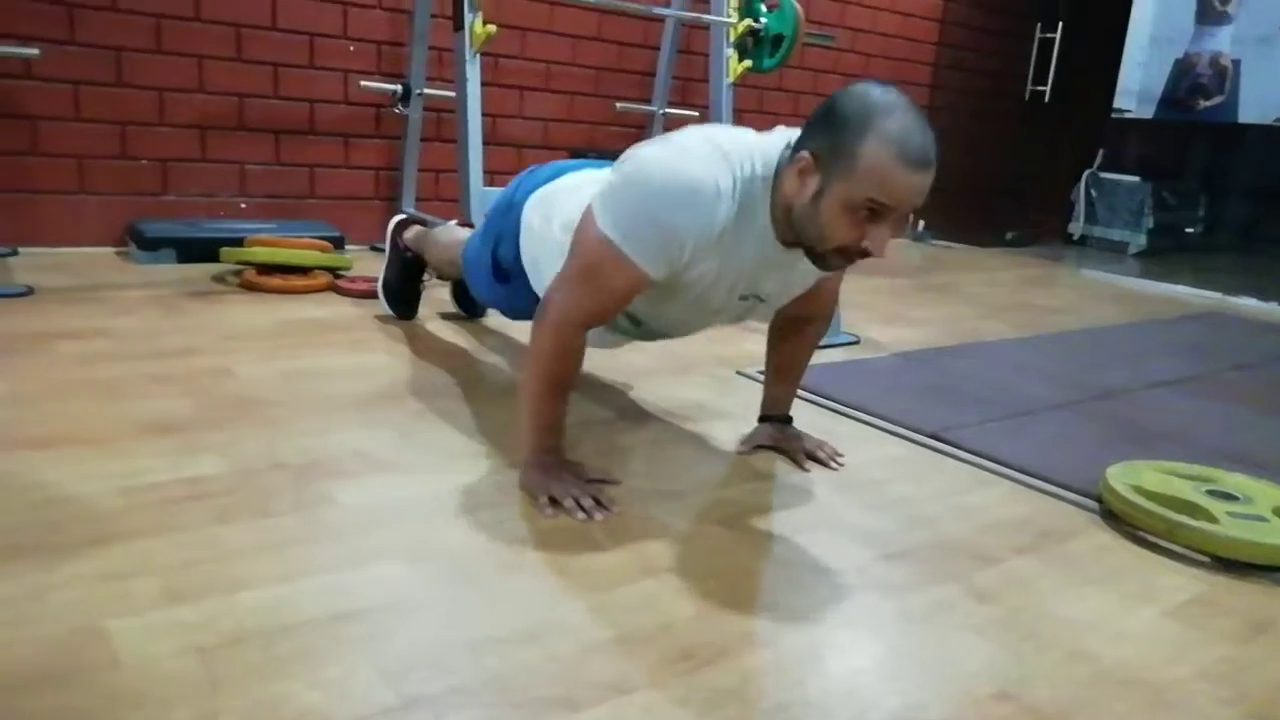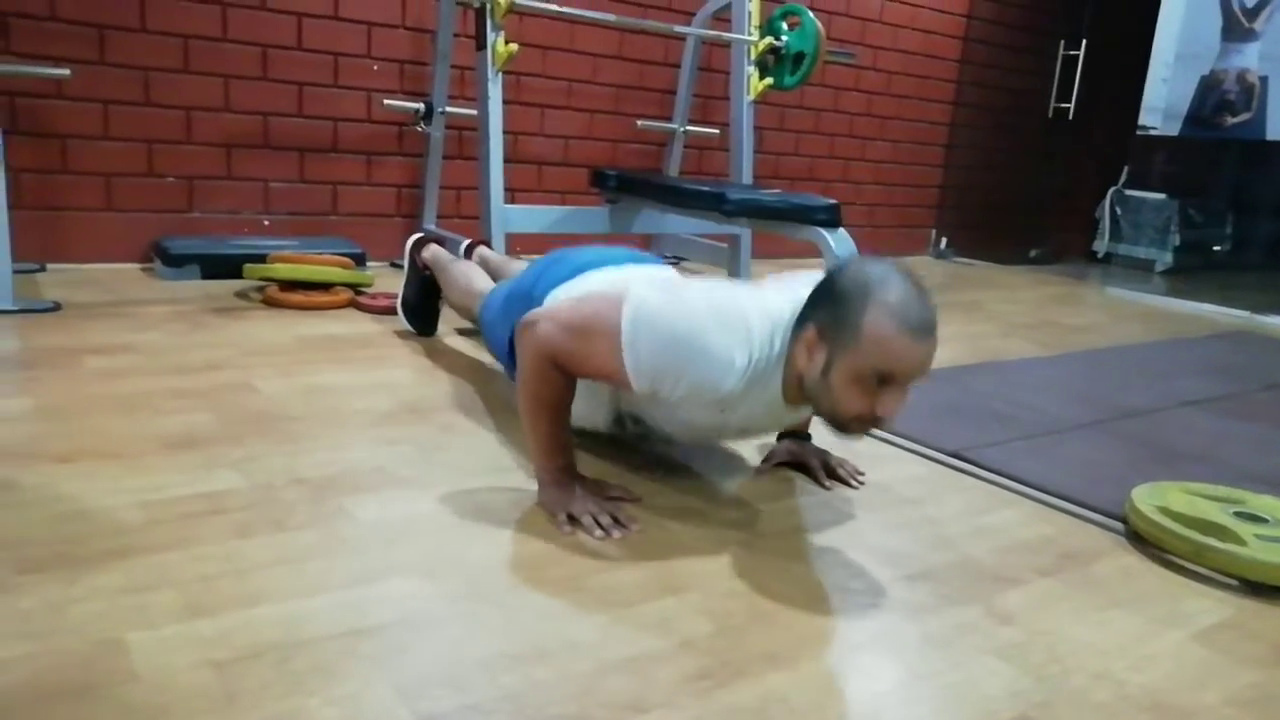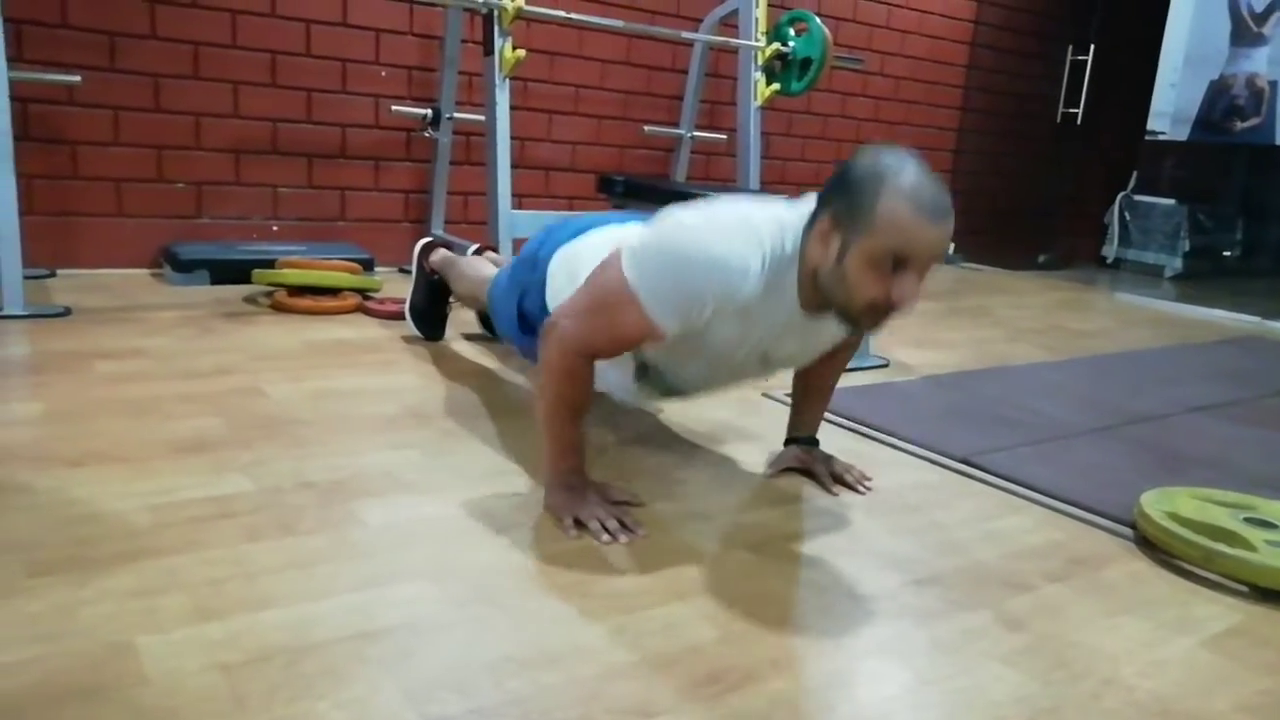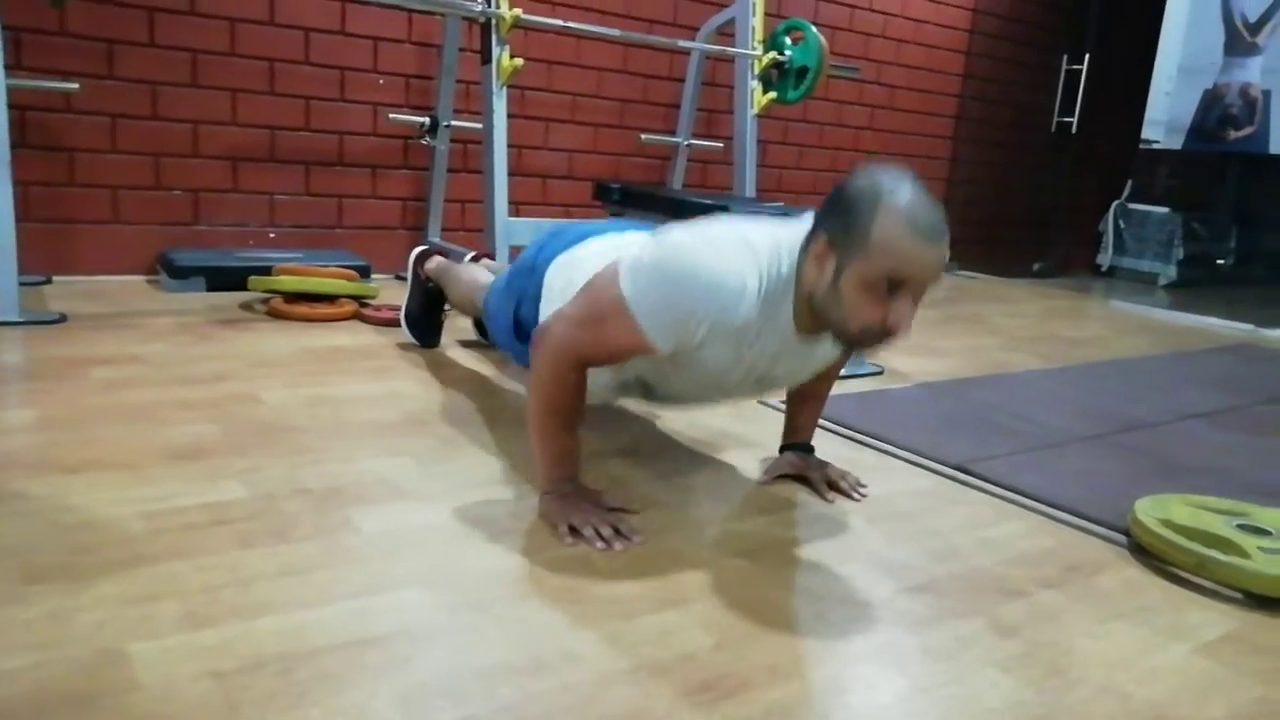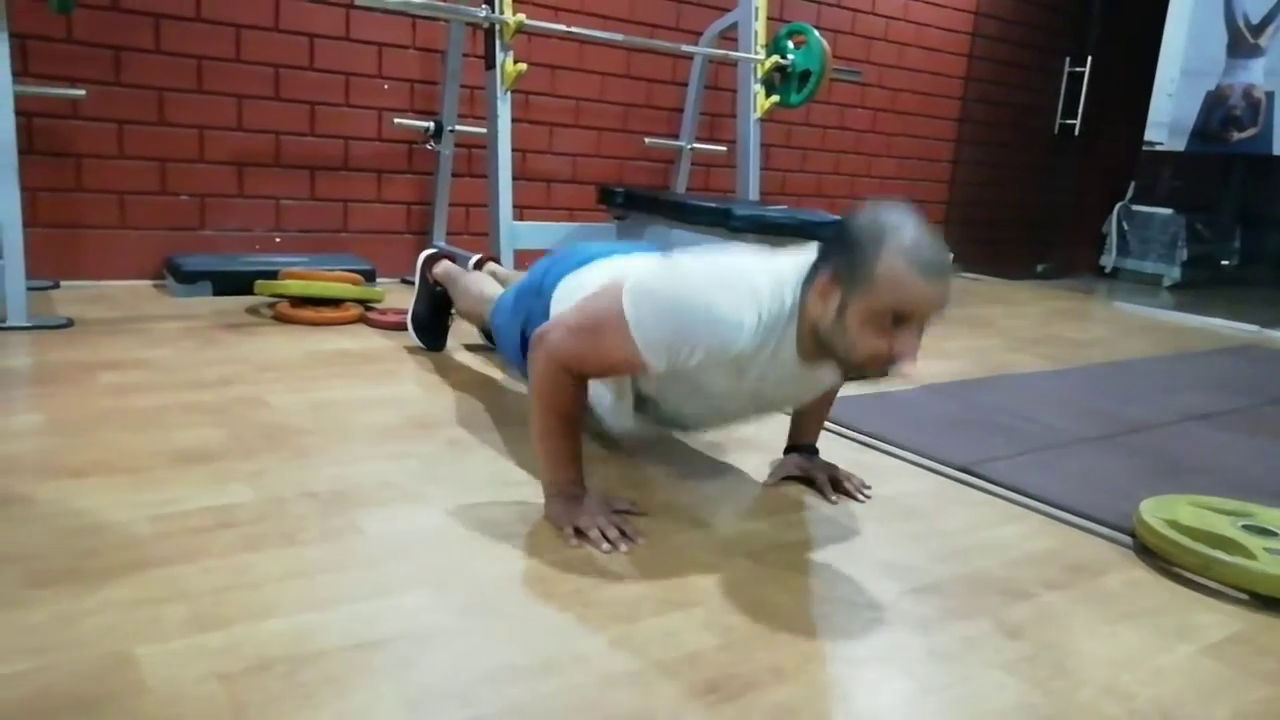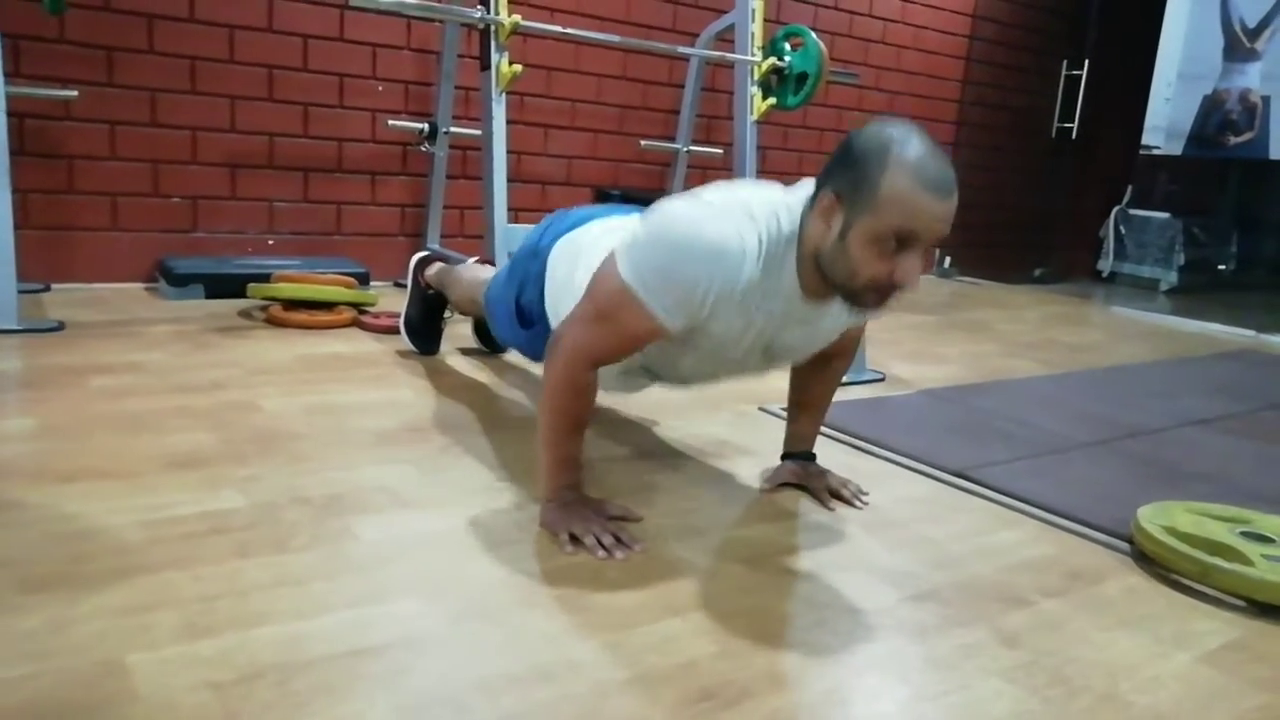
dt=0.5s
person 1, frame 1
left shoulder: (835, 205)
right shoulder: (685, 190)
left elbow: (804, 314)
right elbow: (564, 317)
left wrist: (776, 418)
right wrist: (540, 459)
left hip: (616, 212)
right hip: (542, 216)
right knee: (473, 266)
left ankle: (459, 234)
right ankle: (411, 239)
person 1, frame 2
left shoulder: (837, 323)
right shoulder: (717, 353)
right elbow: (540, 335)
left wrist: (793, 434)
right wrist: (556, 479)
left hip: (641, 280)
right hip: (558, 304)
right knee: (491, 304)
left ankle: (478, 252)
right ankle: (432, 256)
person 1, frame 3
left shoulder: (855, 270)
right shoulder: (720, 261)
left elbow: (833, 341)
right elbow: (566, 338)
left wrist: (802, 440)
right wrist: (564, 482)
left hip: (642, 252)
right hip: (568, 265)
right knee: (497, 297)
left ankle: (485, 258)
right ankle: (439, 261)
person 1, frame 4
left shoulder: (852, 294)
right shoulder: (717, 285)
left elbow: (824, 352)
right elbow: (559, 343)
left wrist: (797, 446)
right wrist: (558, 488)
left hip: (636, 261)
right hip: (564, 274)
right knee: (493, 301)
left ankle: (483, 262)
right ankle: (436, 269)
person 1, frame 5
left shoulder: (846, 307)
right shoulder: (722, 315)
right elbow: (554, 347)
left wrist: (802, 448)
right wrist: (564, 493)
left hip: (648, 278)
right hip: (571, 288)
right knee: (501, 313)
left ankle: (491, 270)
right ankle: (442, 271)
person 1, frame 6
left shoulder: (858, 264)
right shoulder: (715, 248)
left elbow: (833, 339)
right elbow: (573, 350)
left wrist: (801, 454)
right wrist: (561, 493)
left hip: (639, 248)
right hip: (566, 258)
right knee: (495, 320)
left ankle: (479, 264)
right ankle: (434, 276)
